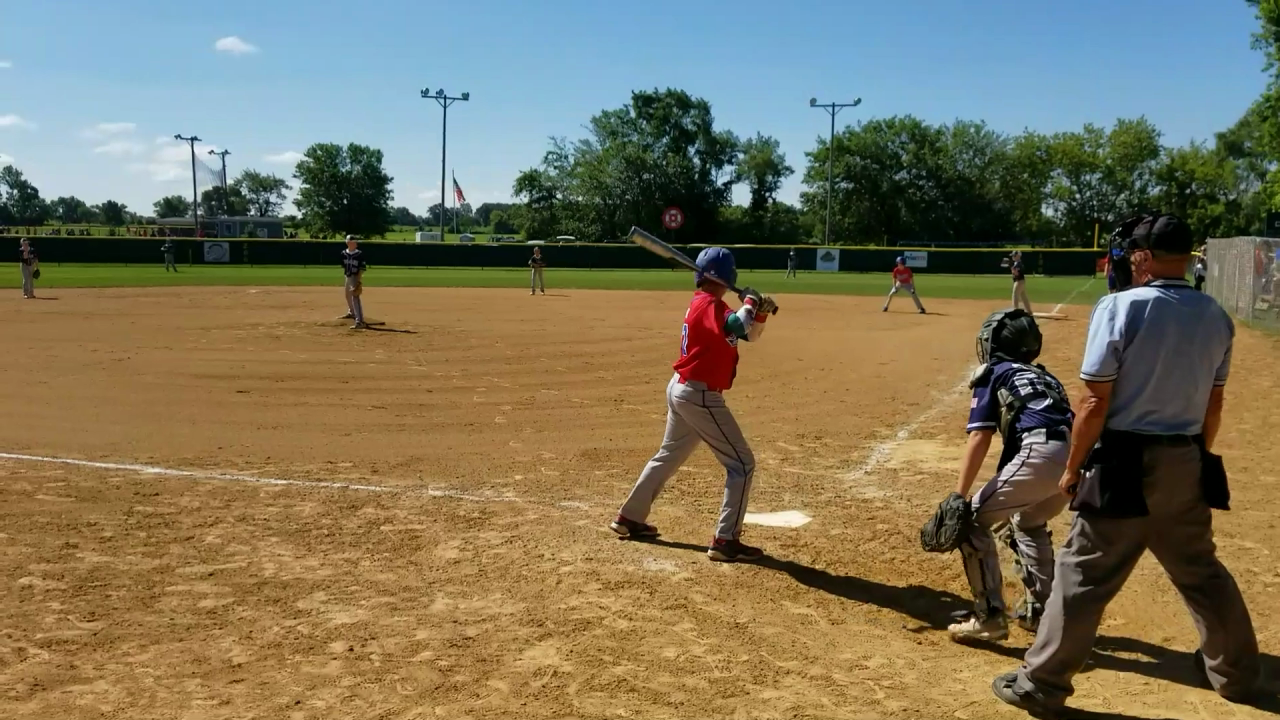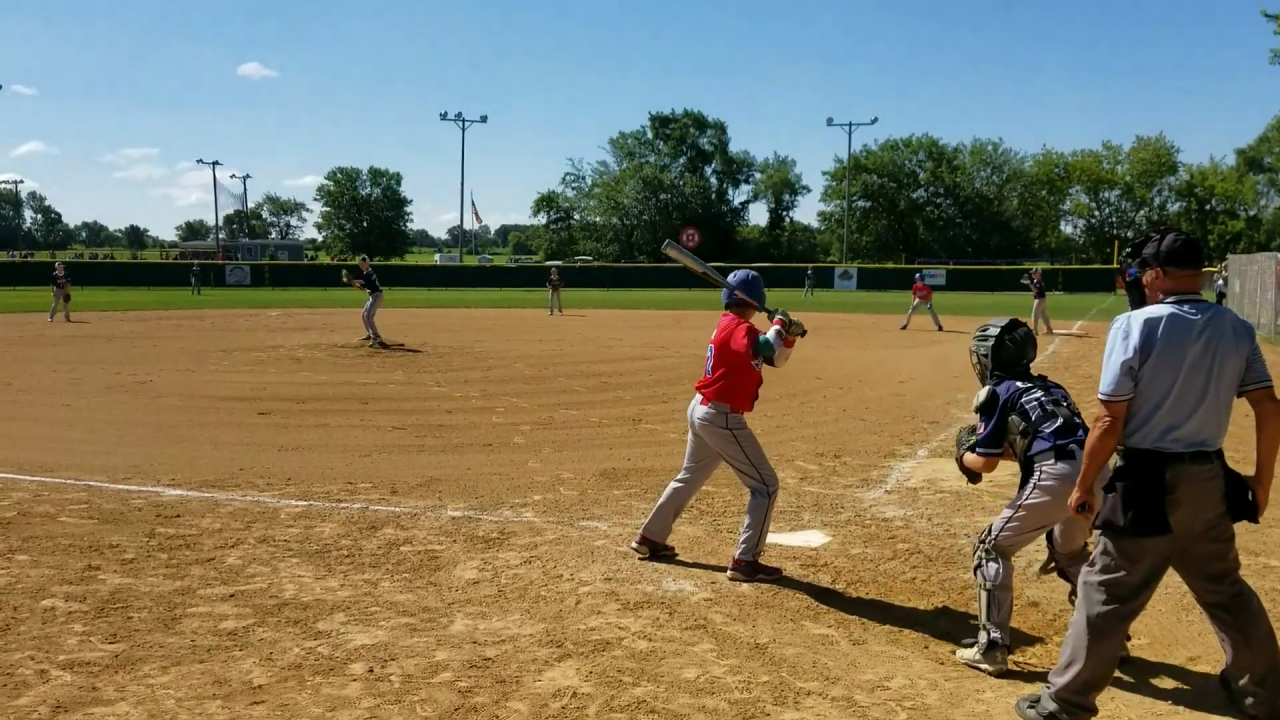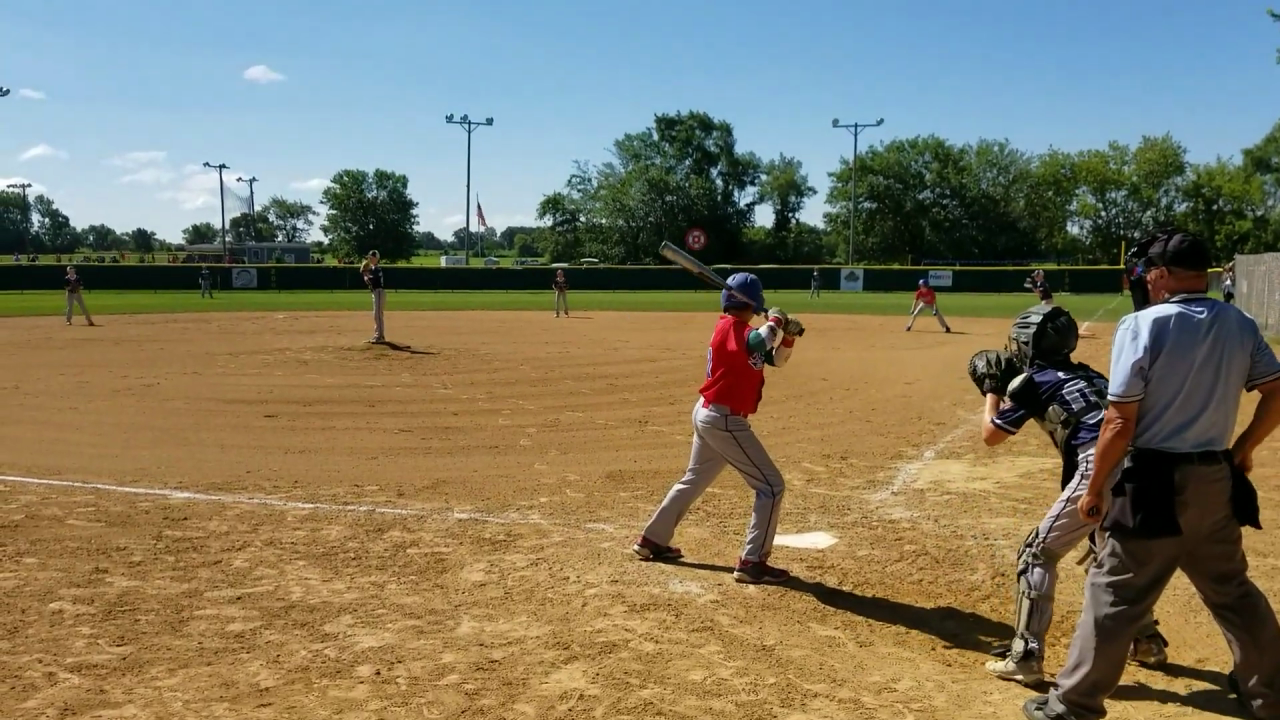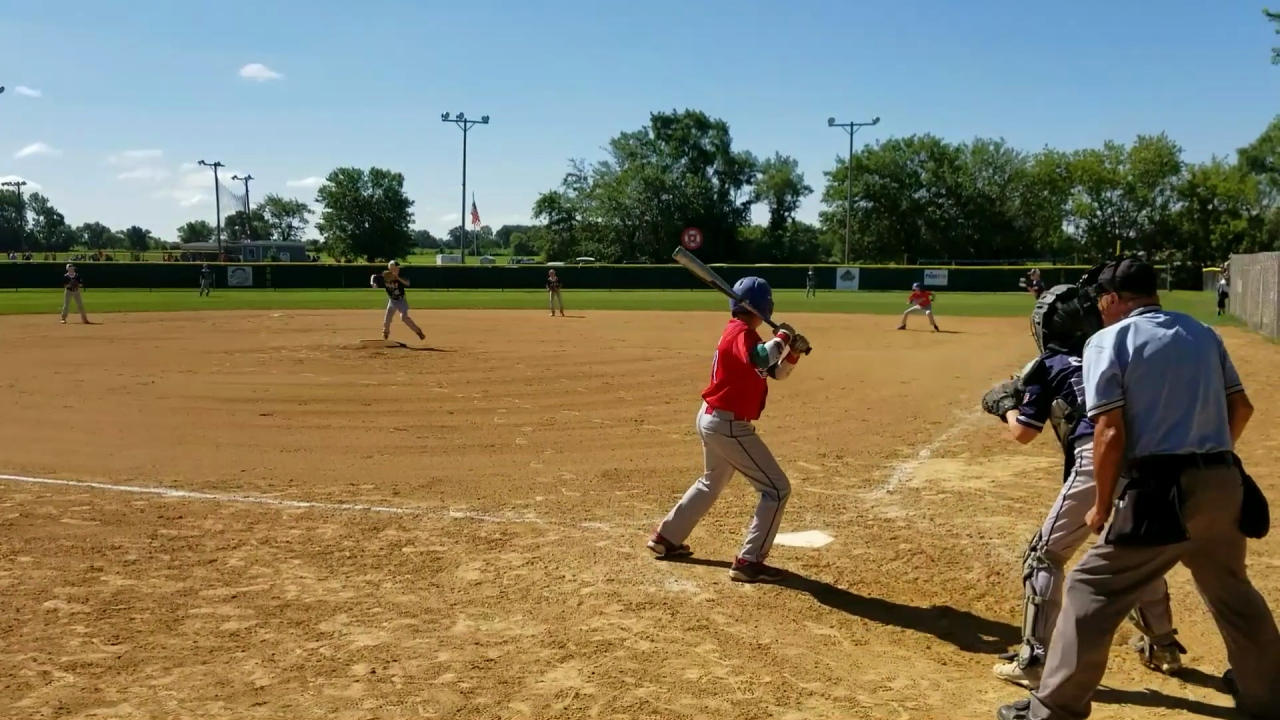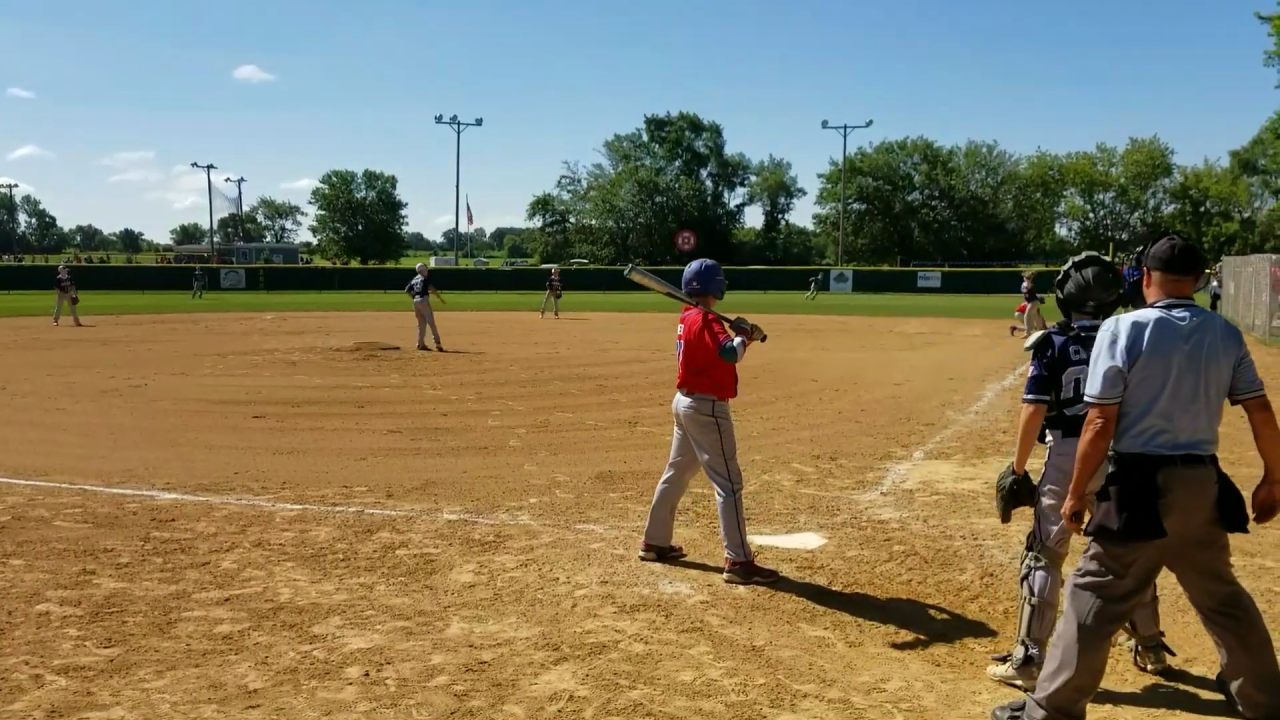
dt=1s
person 1, frame 1
left shoulder: (1120, 307)
right shoulder: (1215, 316)
left elbow: (1096, 401)
right elbow: (1213, 403)
left wrist: (1074, 467)
left hip: (1125, 465)
right hip: (1187, 464)
left knee: (1082, 576)
right knee: (1202, 573)
left ankle: (1040, 685)
right ankle: (1235, 673)
person 1, frame 2
left shoulder: (1135, 325)
right shoulder: (1236, 329)
left elbow: (1110, 421)
left wrist: (1084, 486)
left hip: (1148, 483)
right hip: (1209, 480)
left knee: (1106, 595)
right knee: (1226, 590)
person 1, frame 3
left shoulder: (1143, 324)
right shoulder: (1241, 326)
left elbow: (1120, 422)
left wrist: (1094, 489)
left hip: (1154, 482)
right hip: (1216, 480)
left knee: (1112, 595)
right knee: (1232, 590)
person 1, frame 4
left shoulder: (1107, 342)
right shoulder: (1201, 332)
left elbow: (1111, 433)
right elbow: (1240, 407)
left wrist: (1102, 505)
left hip: (1161, 490)
right hip: (1224, 483)
left knee: (1091, 591)
right knee: (1233, 593)
person 1, frame 5
left shoulder: (1123, 329)
right shoulder: (1226, 334)
left elbow: (1100, 424)
left wrist: (1076, 493)
left hip: (1141, 486)
right hip: (1203, 484)
left knee: (1093, 599)
right knee: (1222, 596)
person 2, frame 1
left shoulder: (992, 374)
right shoulder: (1045, 377)
left elbow: (979, 438)
left wrist: (959, 497)
left hip: (1041, 453)
left knee: (972, 520)
right knee: (1028, 522)
left ankle: (990, 614)
right ankle: (1042, 610)
person 2, frame 2
left shoulder: (996, 393)
right shoulder: (1049, 387)
left elbow: (985, 462)
left wrist: (963, 455)
right wrist: (1013, 450)
left hip: (1056, 476)
left knee: (992, 548)
right knee: (1068, 549)
left ankle: (991, 648)
person 2, frame 3
left shoulder: (1032, 382)
right shoulder: (1089, 376)
left elbow: (990, 435)
left wrist: (992, 389)
left knee: (1038, 553)
left ankle: (1026, 657)
right ankle: (1147, 641)
person 2, frame 4
left shoulder: (1046, 368)
left elbow: (1024, 433)
left wrist: (1006, 406)
left hip: (1099, 461)
left knee: (1044, 555)
left ankle: (1034, 660)
right ankle: (1162, 646)
person 2, frame 5
left shoulder: (1052, 343)
left elbow: (1033, 411)
left wrist: (1018, 468)
left hip: (1067, 457)
left knee: (1043, 554)
left ankle: (1028, 660)
right ankle: (1150, 647)
person 3, frame 1
left shoulder: (703, 303)
right shoulder: (710, 305)
left elbow: (748, 334)
right elbow: (737, 326)
left wrist: (761, 312)
right wrist: (750, 302)
left hip: (680, 389)
right hip: (700, 395)
left knee: (668, 456)
right knee: (742, 463)
left ankle: (629, 518)
right ankle: (725, 541)
person 3, frame 2
left shoulder: (730, 325)
right shoulder: (739, 328)
left elbow: (776, 359)
right elbow: (766, 348)
left wrist: (788, 336)
right wrist: (779, 324)
left hip: (701, 410)
right hip: (722, 417)
left knee: (689, 478)
right knee: (765, 485)
left ankle: (649, 537)
right ankle: (745, 561)
person 3, frame 3
left shoulder: (734, 329)
right shoulder: (732, 327)
left elbow: (776, 359)
right elbow: (759, 343)
left wrist: (788, 336)
right wrist: (775, 321)
left hip: (708, 414)
right hip: (724, 420)
left knee: (693, 480)
right knee: (771, 486)
left ankle: (652, 540)
right ankle: (751, 562)
person 3, frame 4
left shoulder: (740, 333)
right shoulder: (742, 334)
left elbow: (778, 371)
right elbow: (762, 356)
left wrist: (793, 351)
right wrist: (782, 336)
left hip: (711, 418)
right hip: (728, 425)
left knee: (711, 483)
right knee: (777, 489)
left ankle: (666, 537)
right ankle: (748, 562)
person 3, frame 5
left shoulder: (688, 318)
right shoulder: (706, 320)
left elbow: (718, 352)
right elbow: (730, 354)
left wrist: (745, 337)
right wrist: (742, 334)
left hip: (685, 402)
right hip: (707, 408)
left knee: (676, 474)
right knee: (729, 484)
left ankle: (654, 542)
right ankle: (738, 562)
